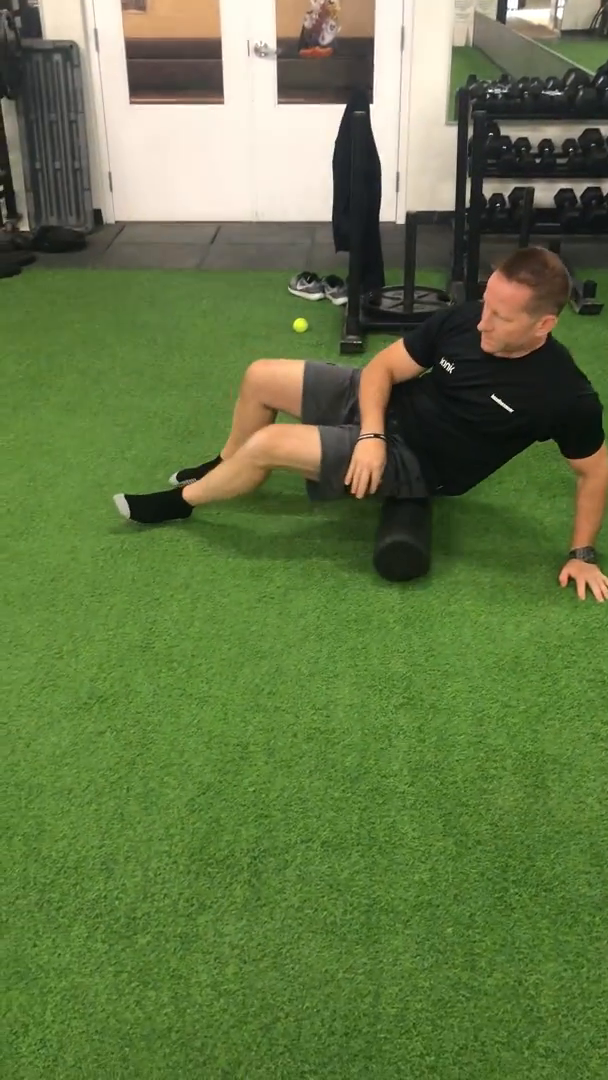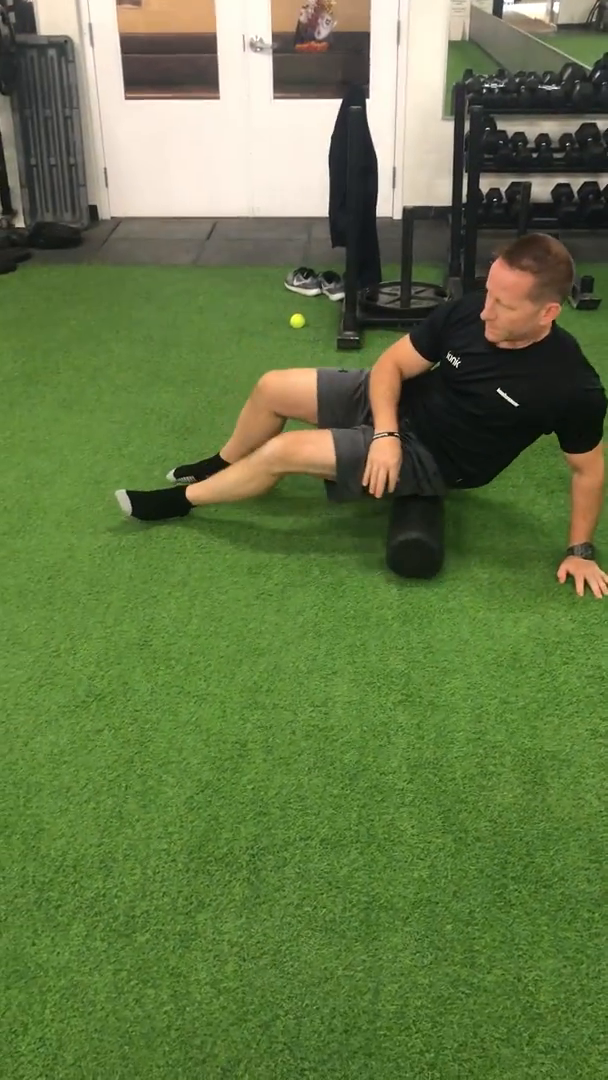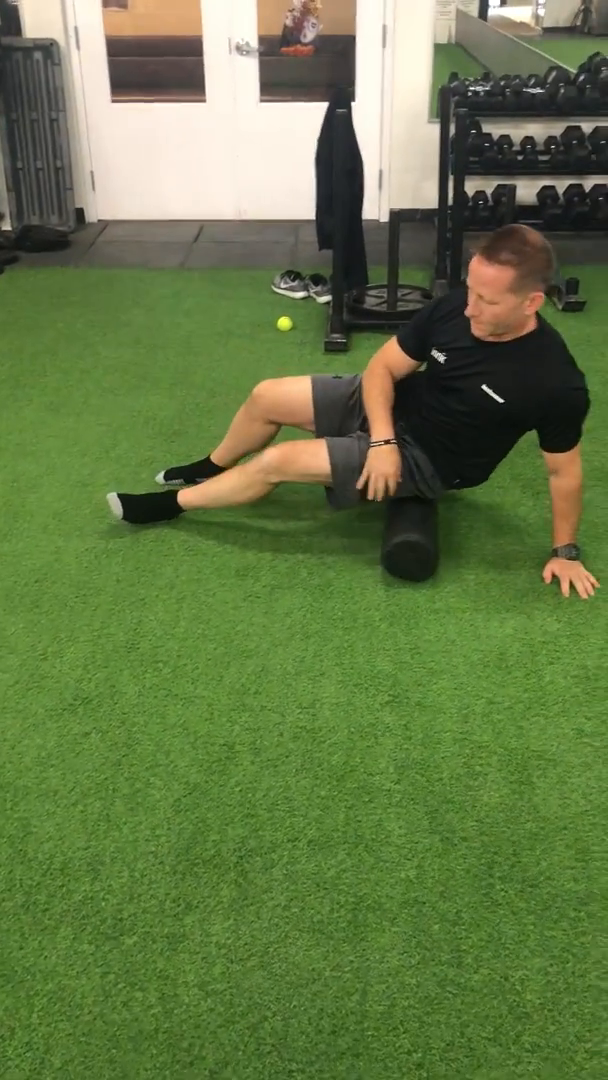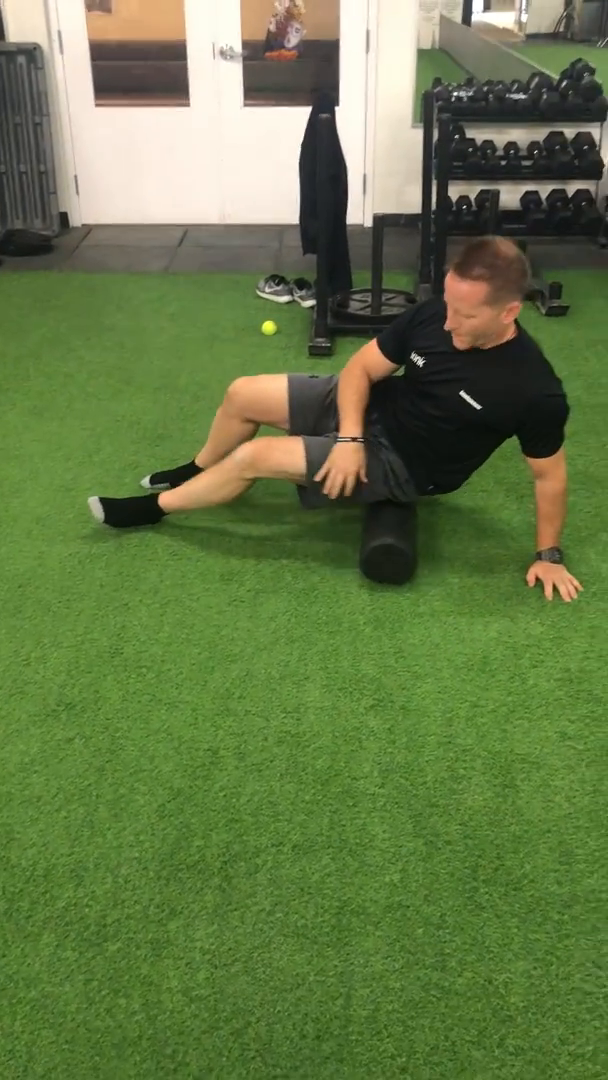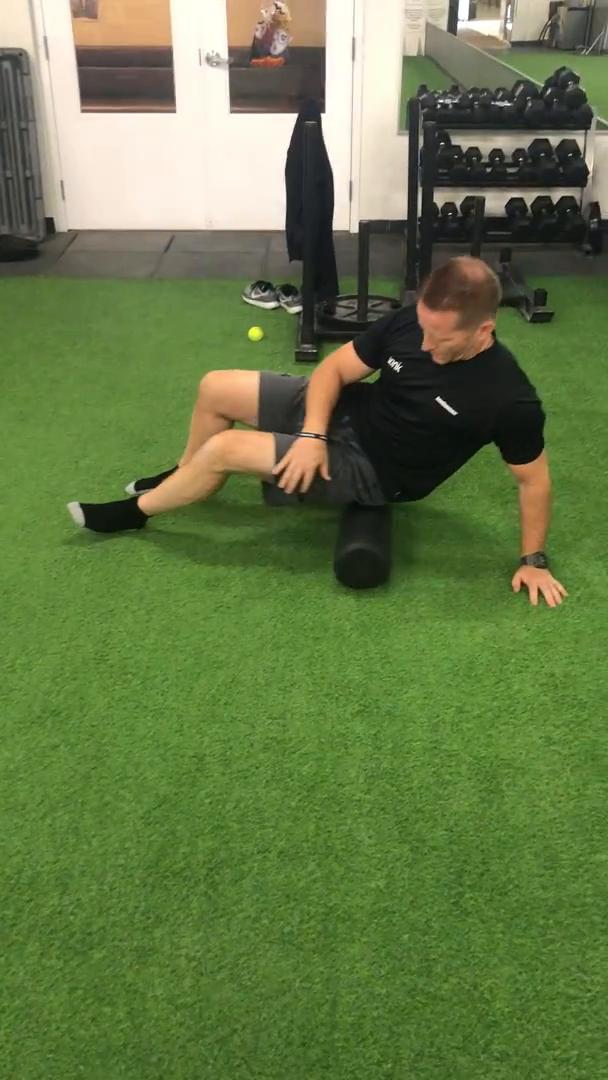
dt=0.2s
person 1, frame 1
left shoulder: (565, 396)
right shoulder: (463, 319)
right elbow: (382, 367)
right wrist: (372, 437)
left hip: (416, 462)
right hip: (388, 406)
left knee: (268, 446)
right knee: (261, 377)
left ankle: (180, 502)
right ankle: (222, 467)
person 1, frame 2
right shoulder: (468, 312)
right elbow: (391, 364)
right wrist: (387, 435)
left hip: (433, 459)
right hip: (399, 403)
left knee: (283, 453)
right knee: (271, 388)
left ankle: (182, 500)
right ankle: (221, 464)
person 1, frame 3
left shoulder: (555, 383)
right shoulder: (453, 309)
left elbow: (565, 471)
right elbow: (382, 367)
left wrist: (565, 552)
right wrist: (382, 441)
left hip: (428, 461)
right hip: (392, 405)
left knee: (279, 461)
right knee: (265, 398)
left ankle: (172, 504)
right ankle: (213, 466)
person 1, frame 4
left shoulder: (532, 391)
right shoulder: (434, 314)
left elbow: (550, 475)
right elbow: (362, 367)
left wrist: (548, 555)
right wrist: (350, 439)
left hip: (403, 466)
right hip: (370, 409)
left knee: (253, 455)
right knee: (242, 393)
left ankle: (155, 506)
right ankle: (197, 471)
person 1, frame 5
left shoulder: (508, 399)
right shoulder: (411, 322)
left elbow: (534, 479)
right elbow: (335, 368)
left wrist: (533, 561)
right wrist: (312, 435)
left hip: (372, 470)
right hip: (346, 412)
left knee: (224, 449)
right knee: (214, 387)
left ankle: (135, 512)
right ankle: (182, 477)
